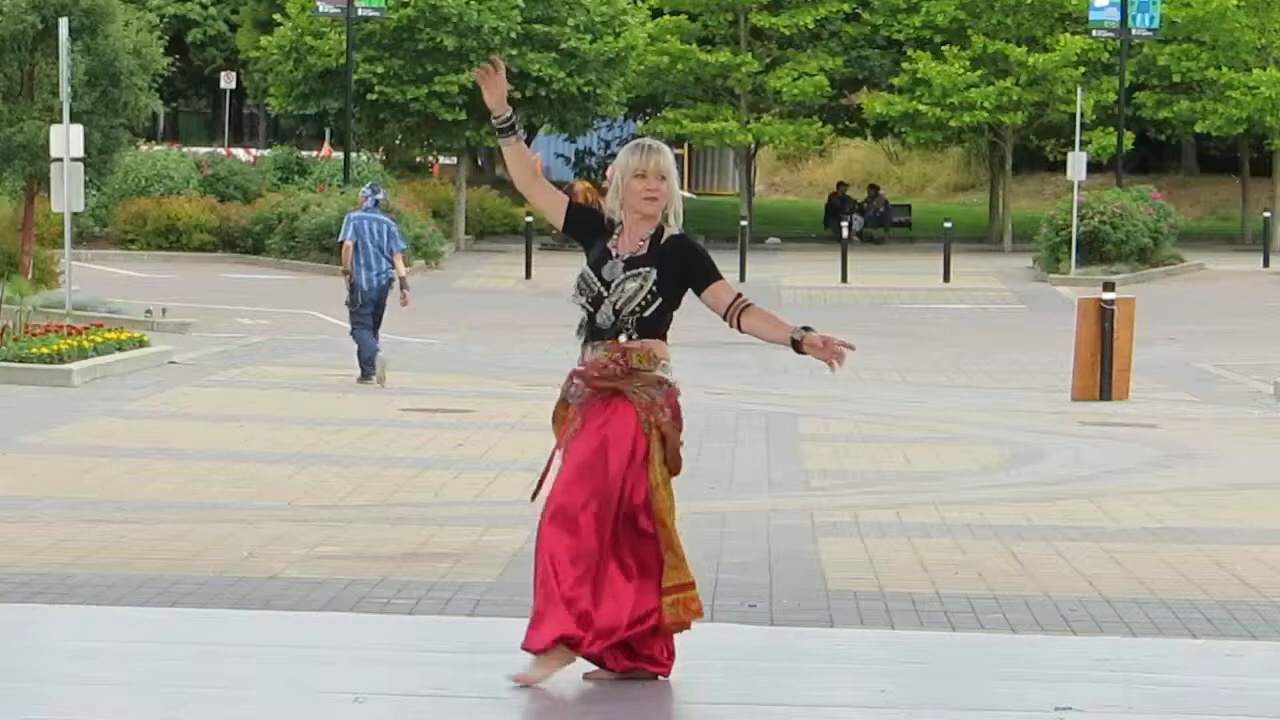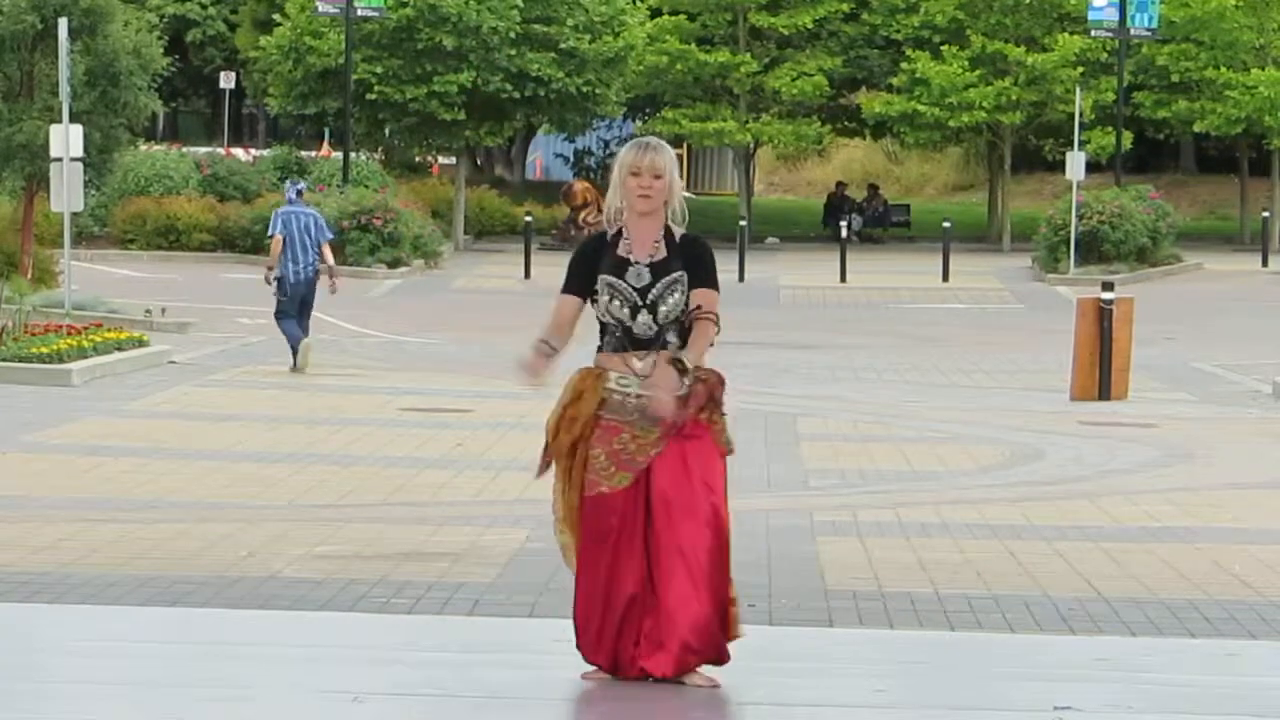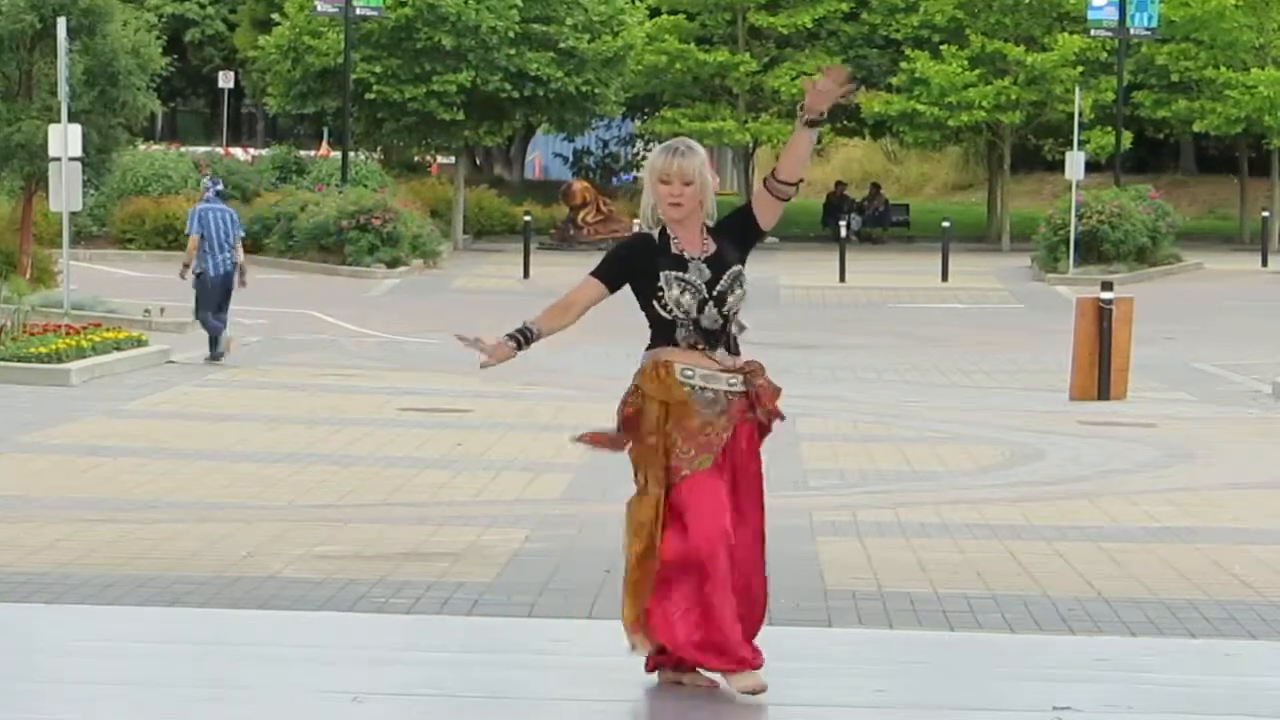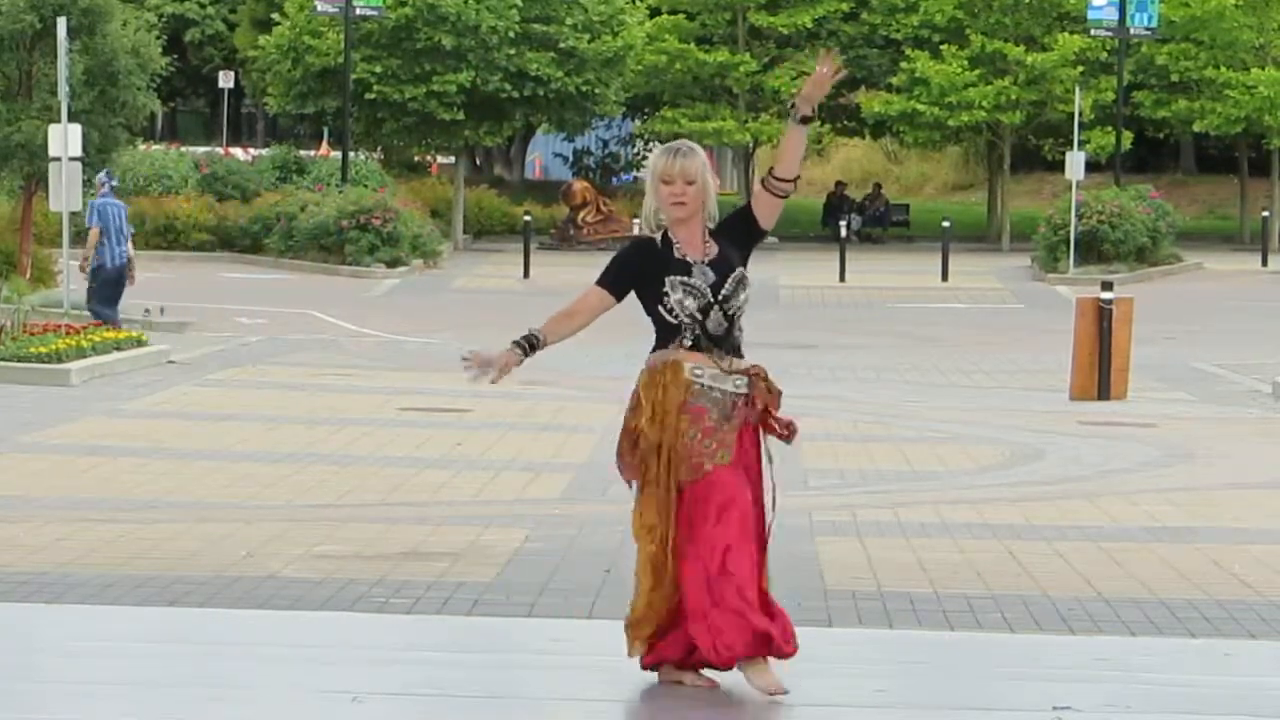
dt=1s
person 1, frame 1
left shoulder: (680, 251)
right shoulder: (595, 231)
left elbow: (737, 309)
right elbow: (530, 183)
left wrist: (801, 338)
right wrist: (501, 113)
left hip: (635, 394)
right hip: (593, 393)
left knee: (575, 509)
right knee: (614, 523)
left ankle: (566, 638)
right ankle: (636, 652)
person 1, frame 2
left shoulder: (691, 249)
right shoulder: (594, 251)
left elbow: (706, 320)
right elbow: (563, 320)
left wrist: (676, 372)
right wrist: (543, 351)
left hip: (683, 407)
right hip: (611, 405)
left knee: (690, 529)
right knee: (611, 531)
left ankle: (680, 652)
right ankle: (612, 652)
person 1, frame 3
left shoulder: (730, 236)
right shoulder: (639, 250)
left elbow: (783, 184)
right elbow: (575, 301)
left wrist: (812, 114)
right wrist: (513, 342)
left hip: (731, 402)
right hip: (672, 398)
left knee: (731, 530)
right knee: (696, 521)
left ankle: (679, 654)
right ankle: (717, 653)
person 1, frame 4
left shoulder: (732, 238)
right shoulder: (642, 254)
left elbow: (780, 182)
right elbow: (579, 311)
left wrist: (805, 106)
right wrist: (518, 349)
left hip: (733, 402)
right hip: (677, 401)
left knee: (734, 525)
right knee: (712, 520)
left ankle: (676, 654)
right ankle: (745, 646)
person 2, frame 1
left shoulder: (353, 218)
right shoulder: (388, 223)
left elbow: (347, 245)
right elbow: (397, 256)
left wrist: (346, 271)
right wrist: (404, 285)
left hip: (362, 282)
right hip: (383, 282)
left knee: (360, 328)
right knee: (372, 328)
left ankle: (376, 356)
right ankle: (368, 372)
person 2, frame 2
left shoulder: (281, 213)
right shoulder: (315, 215)
left elbow: (277, 240)
right elbow: (325, 246)
left wrist: (270, 268)
right wrist: (332, 273)
left hip: (289, 275)
right hip: (310, 274)
left knee: (284, 316)
right knee: (302, 317)
left ankle: (301, 343)
right ankle: (299, 359)
person 2, frame 3
left shoulder: (199, 210)
right shoulder: (229, 212)
left elbow: (194, 239)
right elbow: (237, 243)
left wrist: (186, 265)
right wrist: (242, 271)
left hip: (208, 269)
right hip: (228, 268)
left knee: (203, 312)
right knee: (220, 311)
left ankle: (222, 334)
right ankle: (216, 352)
person 2, frame 4
left shoulder: (96, 204)
right shoulder: (121, 206)
left elbow: (94, 232)
left wrist: (85, 258)
right wrist: (131, 266)
left hip: (104, 260)
right hip: (122, 260)
left knee: (93, 303)
right knee: (109, 304)
left ankle: (115, 327)
